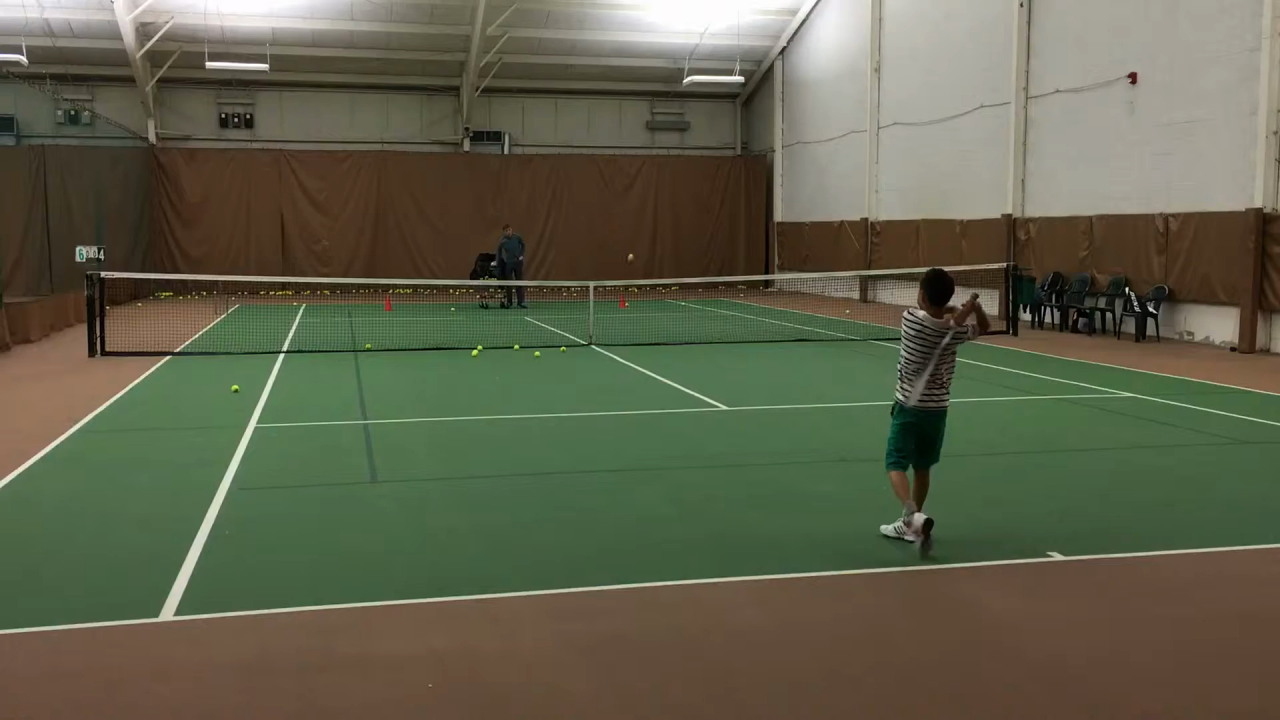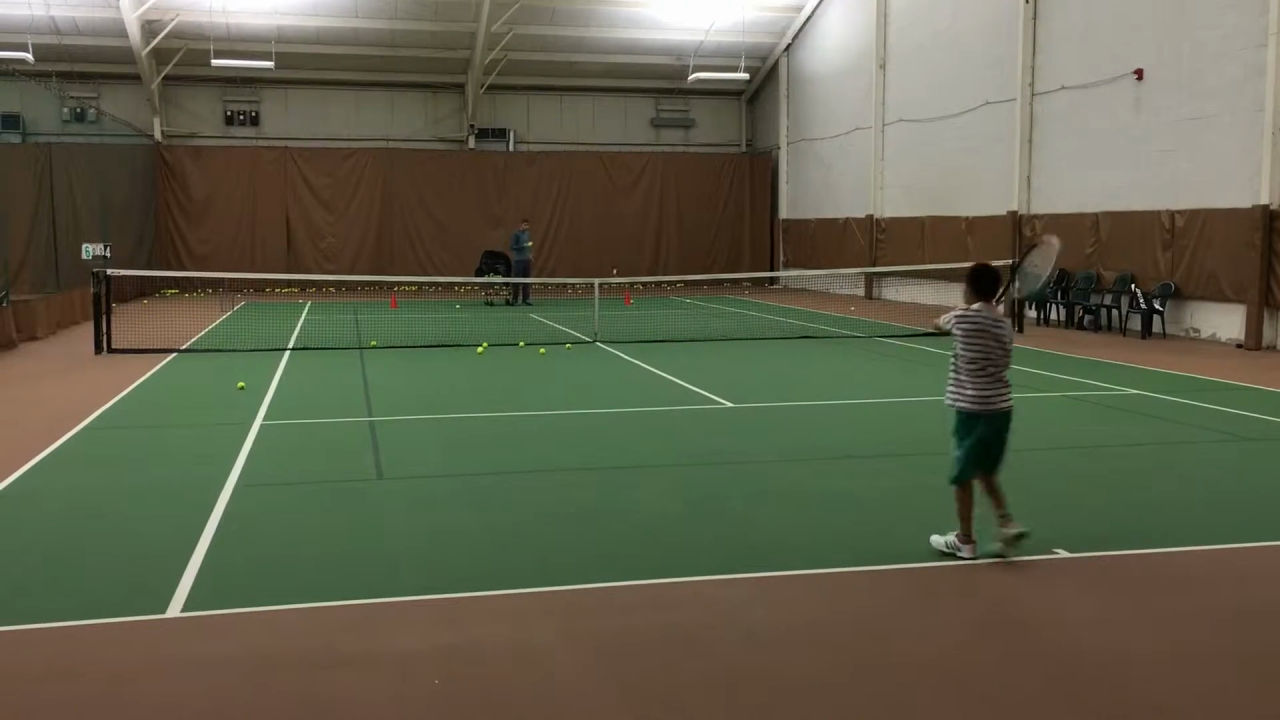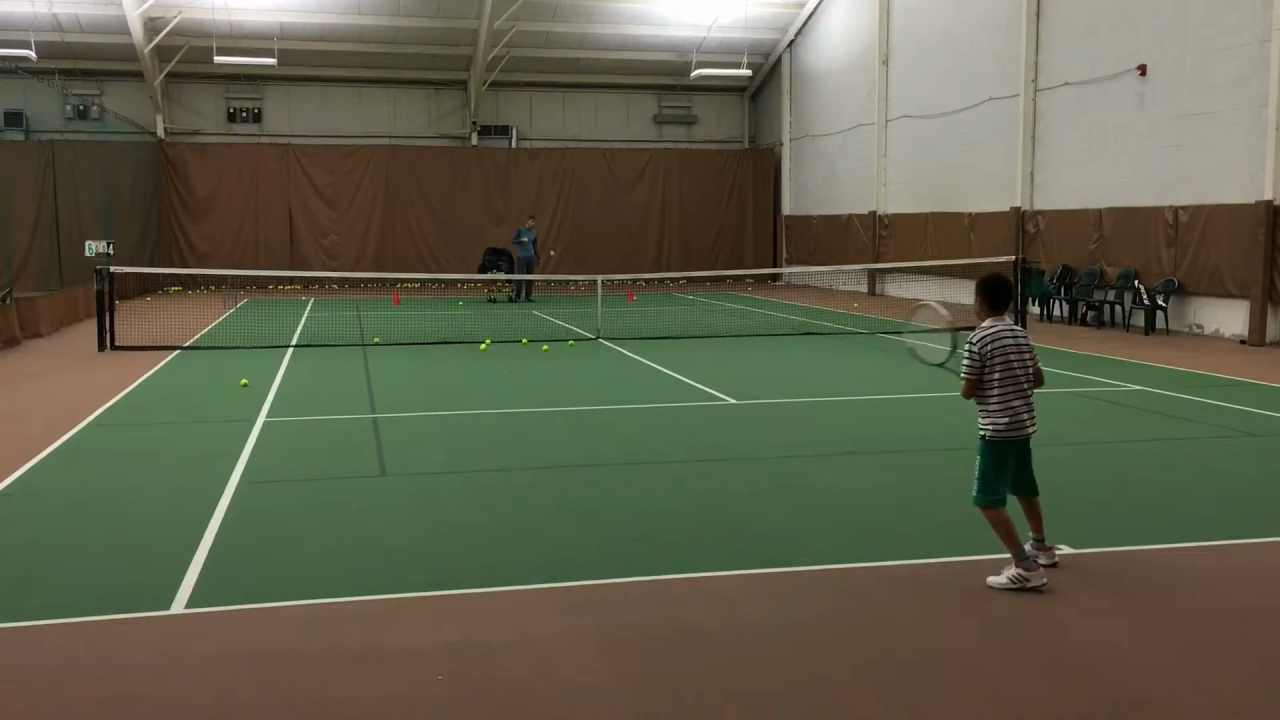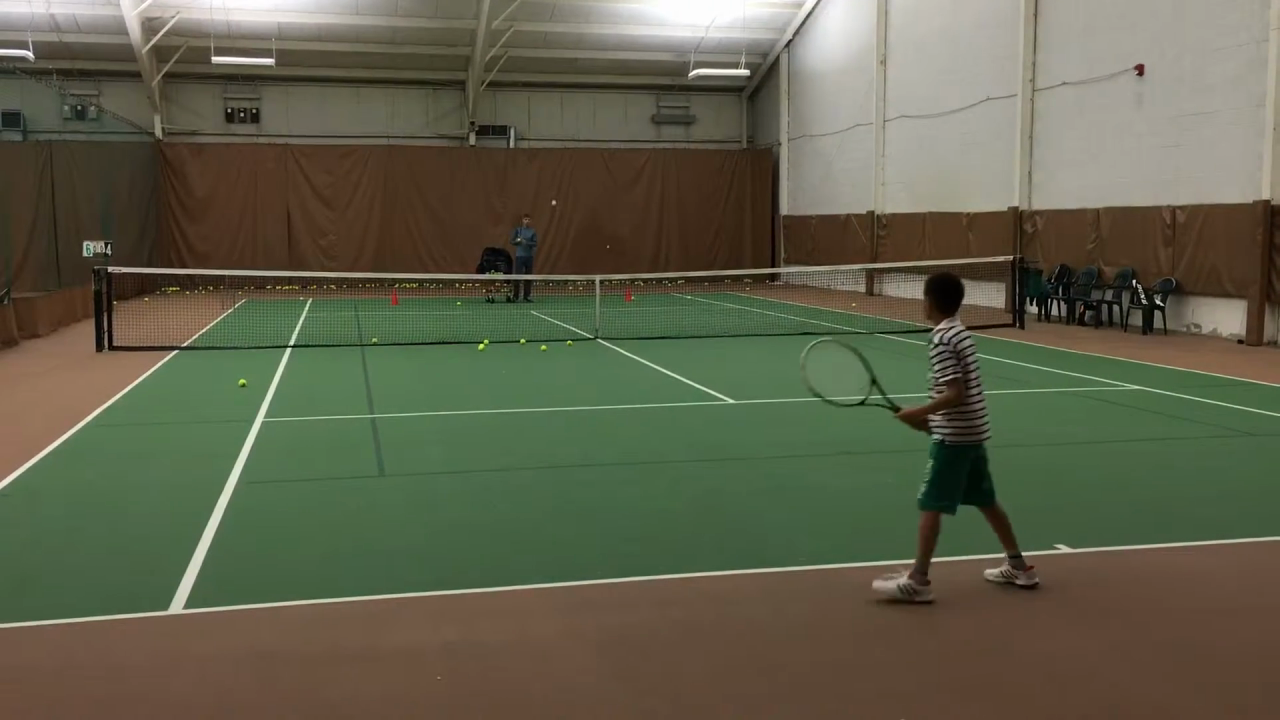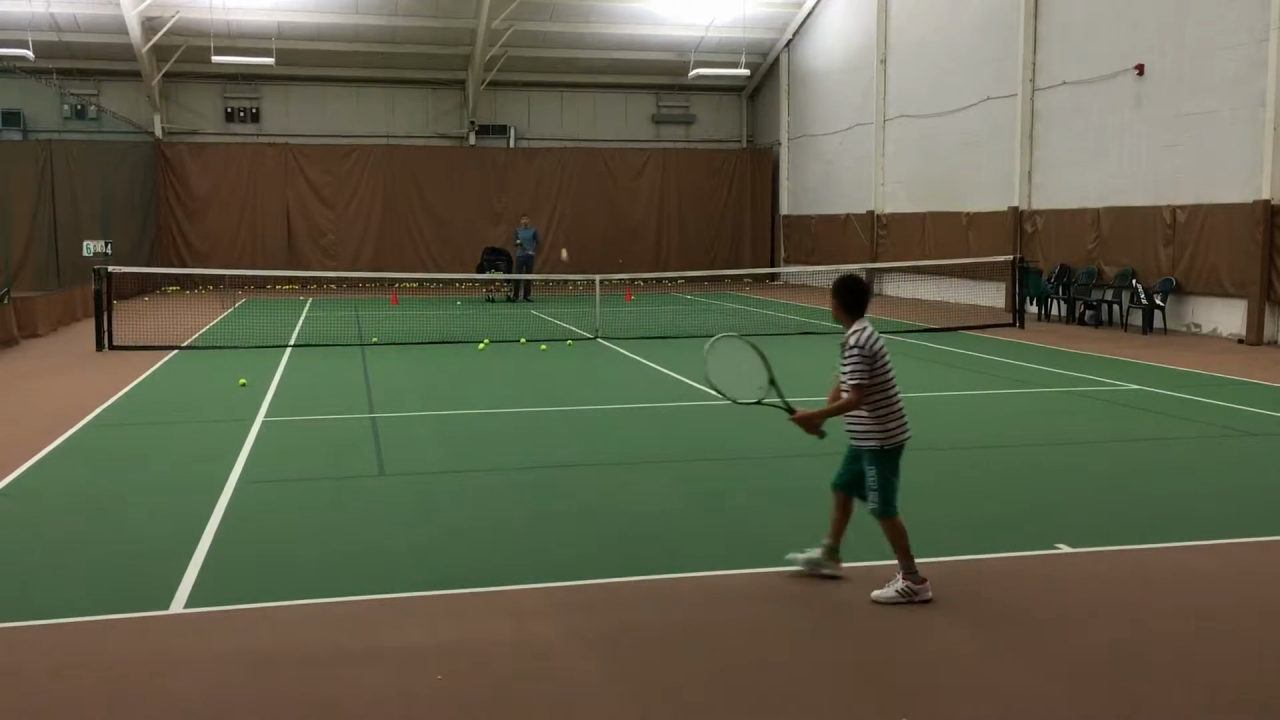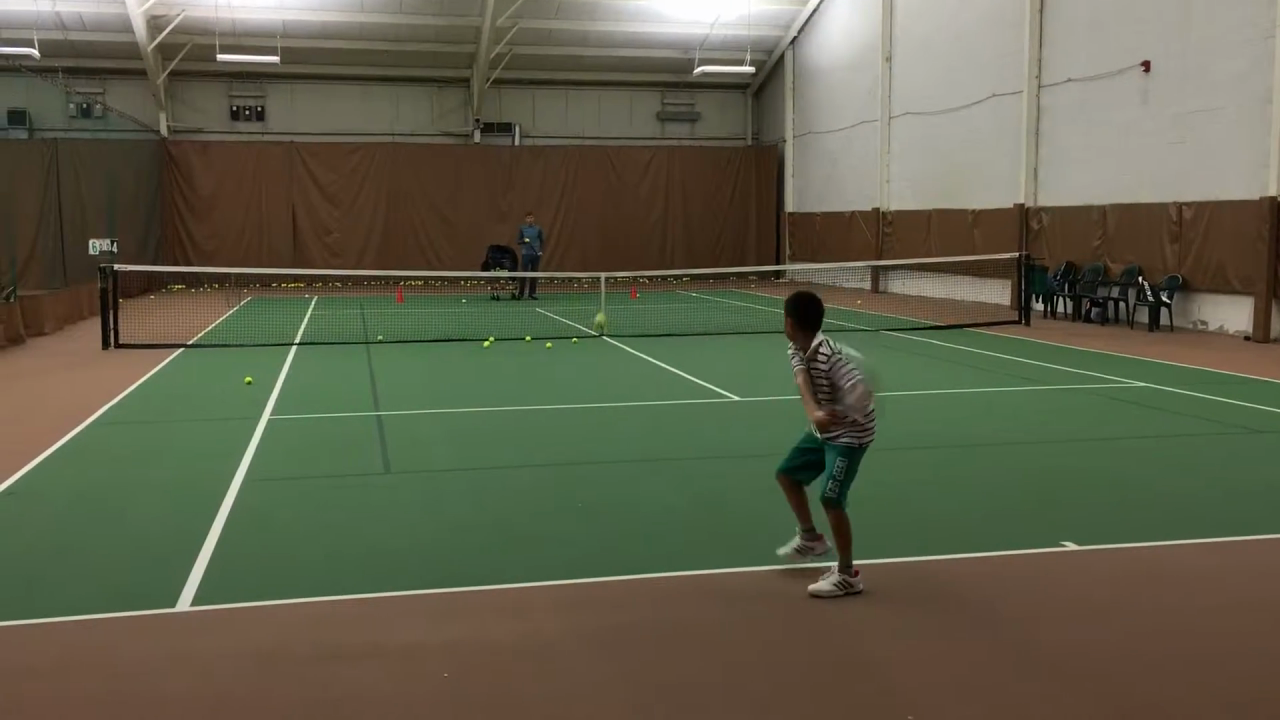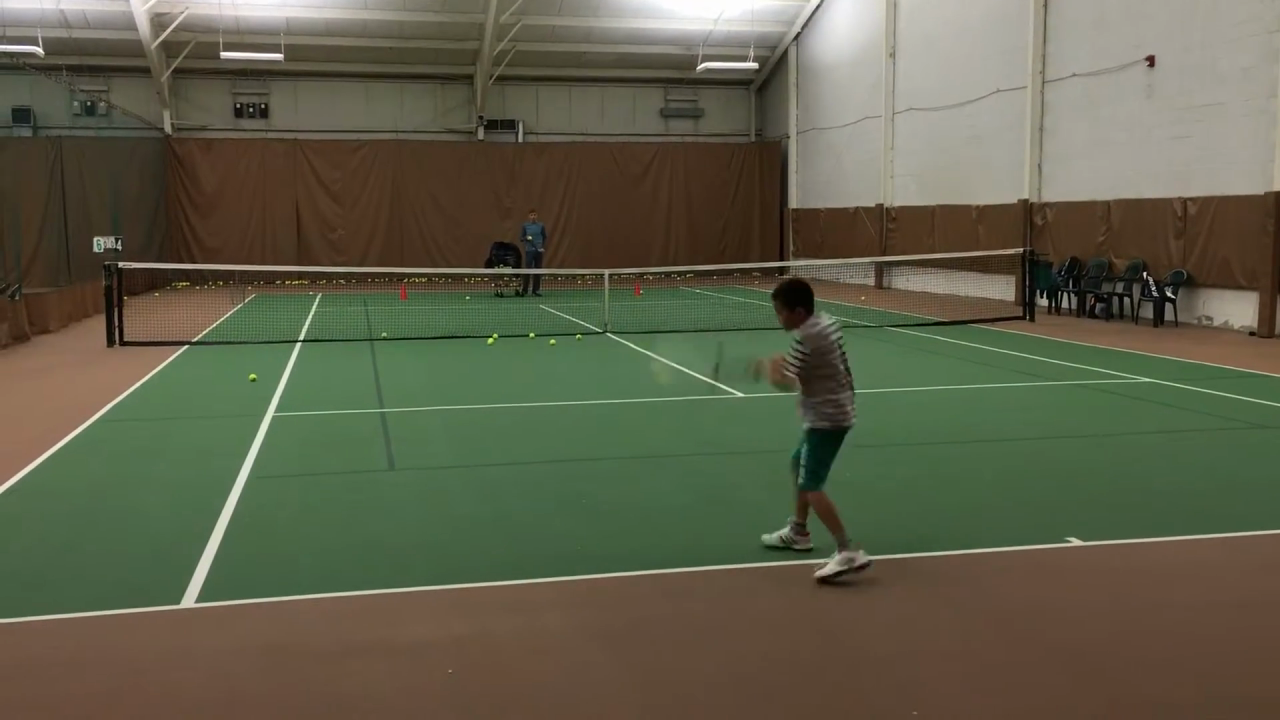
dt=0.5s
person 1, frame 1
left shoulder: (910, 318)
right shoulder: (956, 330)
right elbow: (984, 327)
left wrist: (956, 312)
right wrist: (974, 308)
left hip: (909, 405)
right hip: (937, 407)
left knee: (896, 465)
right knee: (922, 467)
left ankle: (914, 516)
right ankle: (912, 523)
person 1, frame 2
left shoulder: (961, 318)
right shoulder: (1004, 325)
left elbow: (939, 323)
left hip: (973, 409)
right hip: (1001, 407)
left knee: (962, 476)
right knee: (985, 471)
left ankle: (964, 541)
right ankle: (1007, 524)
person 1, frame 3
left shoulder: (978, 339)
right shoulder: (1021, 335)
left elbow: (967, 392)
right elbow: (1038, 380)
left wrist: (984, 386)
left hip: (997, 430)
right hip: (1024, 424)
left knee: (989, 501)
right knee: (1025, 489)
left ankle: (1026, 567)
right ankle: (1040, 547)
person 1, frame 4
left shoulder: (942, 342)
right shoulder: (960, 334)
left elbow: (954, 395)
left wrist: (916, 413)
right wrist: (922, 413)
left hip: (955, 436)
right hip: (972, 431)
left knee: (930, 504)
right knee: (984, 499)
left ankle: (917, 581)
right ankle: (1019, 566)
person 1, frame 5
left shoulder: (857, 342)
right shoulder: (859, 335)
left elbow: (857, 398)
right elbow: (843, 385)
left wrist: (815, 415)
right wrist: (820, 415)
left hip: (880, 437)
right hip: (866, 436)
left knee: (882, 508)
right knee: (842, 489)
left ankle: (913, 581)
right ankle: (829, 555)
person 1, frame 6
left shoulder: (831, 355)
right shoulder: (795, 350)
left elbow: (863, 388)
right elbow: (802, 381)
left wrist: (833, 415)
right wrist: (812, 411)
left hip: (849, 436)
right hip: (822, 431)
left knee: (831, 499)
right knee: (786, 474)
left ankle: (846, 574)
right ankle: (810, 539)
person 1, frame 7
left shoulder: (807, 337)
right shoulder: (826, 324)
left elbow: (785, 383)
left wrist: (772, 367)
right wrist: (782, 362)
left hip: (825, 420)
right hip: (821, 417)
left knee: (810, 485)
right knee: (800, 470)
left ankle: (848, 552)
right ankle: (798, 532)
